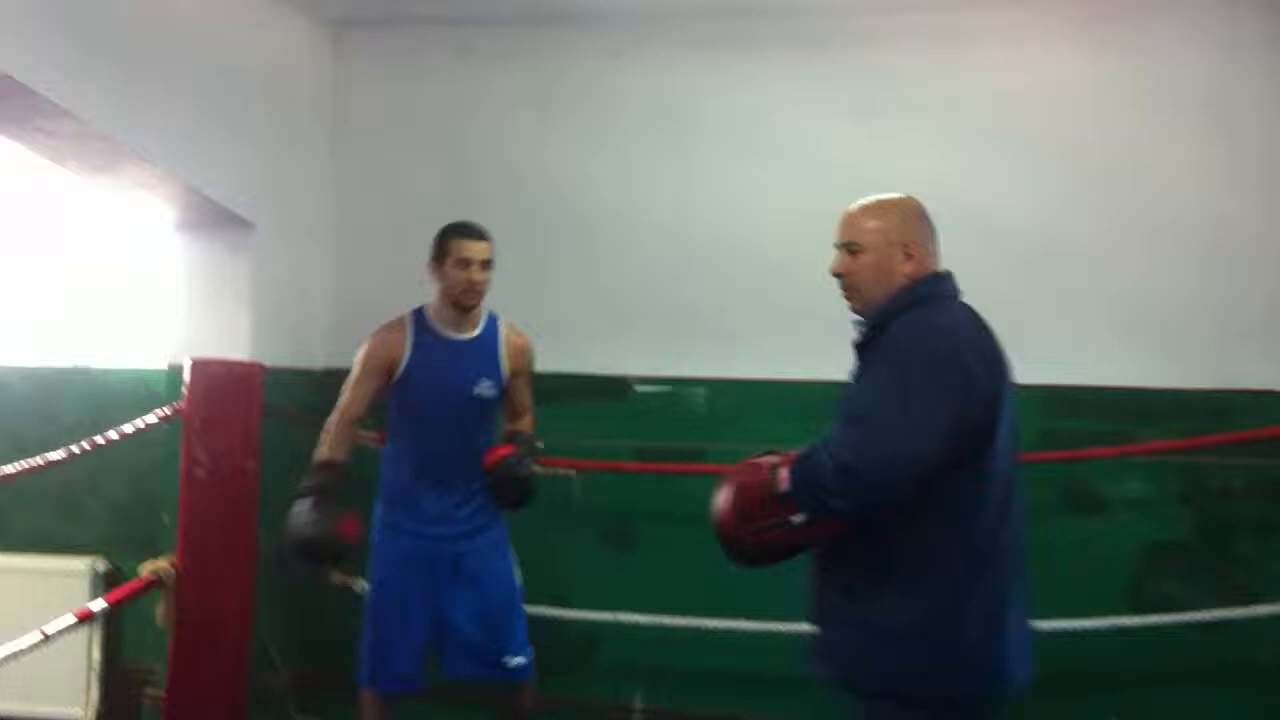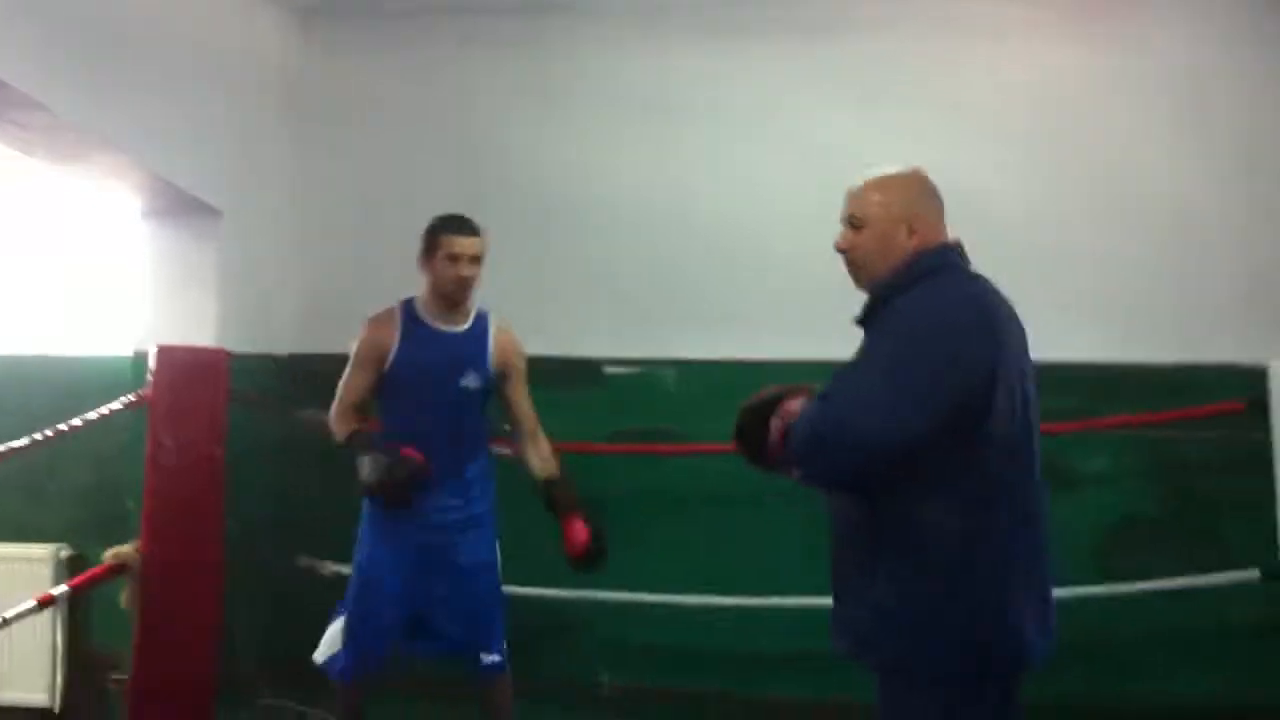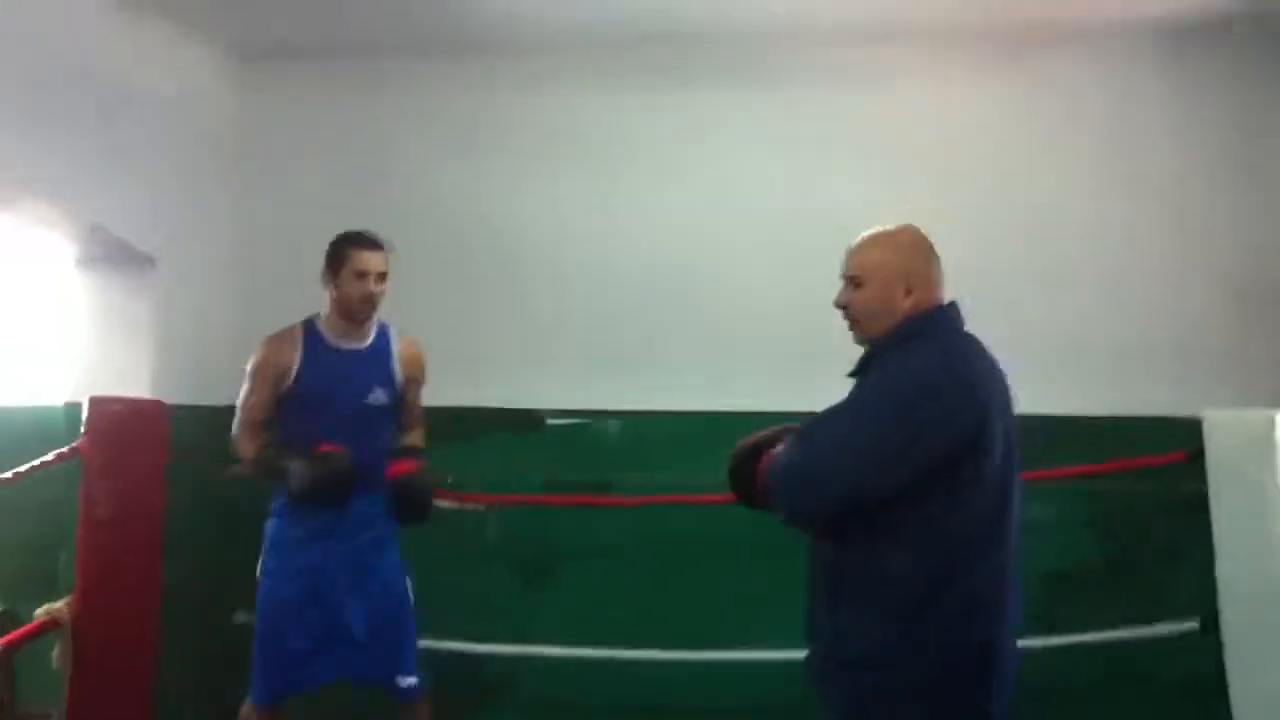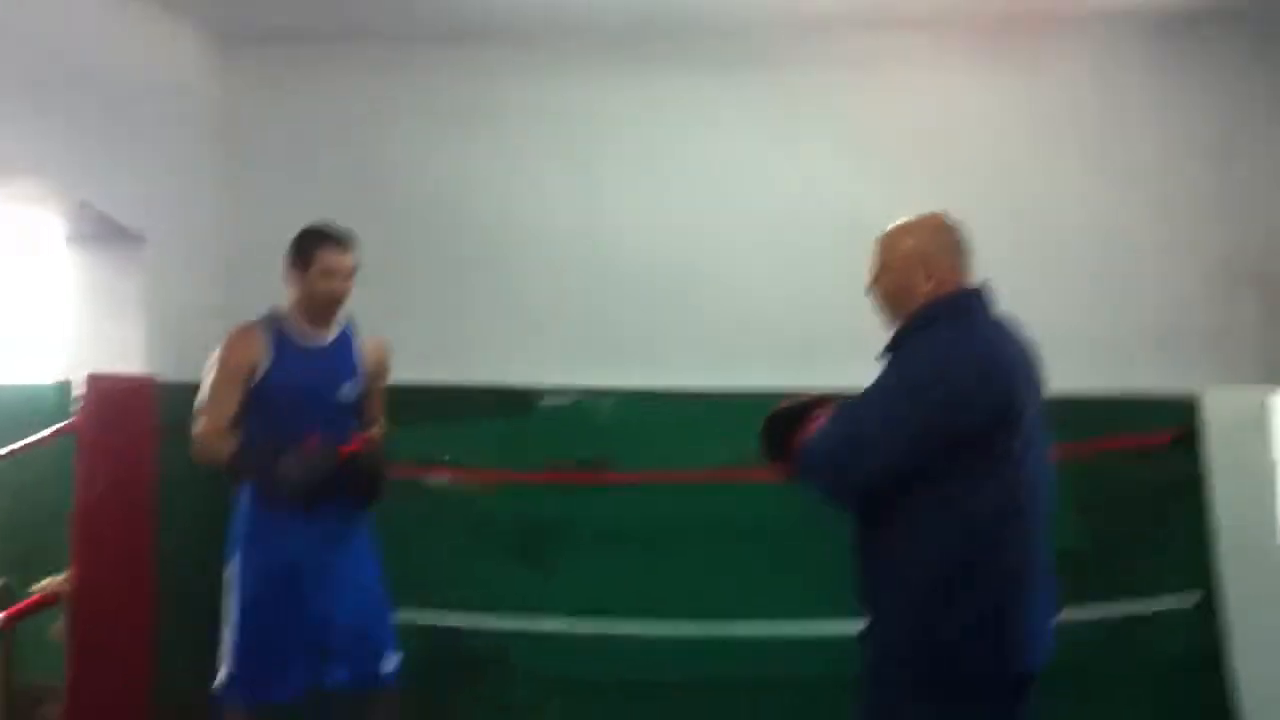
dt=0.3s
person 1, frame 1
left shoulder: (931, 341)
right shoulder: (923, 335)
left elbow: (864, 467)
right elbow: (886, 457)
left wrist: (780, 482)
right wrist: (806, 493)
left hip: (926, 632)
right hip: (932, 624)
person 1, frame 2
left shoulder: (934, 316)
right shoulder: (949, 306)
left elbow: (847, 440)
left wrist: (790, 429)
right wrist: (815, 415)
left hip: (946, 605)
right hip: (964, 596)
person 1, frame 3
left shoulder: (919, 374)
right shoulder: (954, 361)
left elbow: (817, 486)
left wrist: (777, 467)
right wrist: (806, 454)
left hip: (909, 651)
right hip: (948, 639)
person 1, frame 4
left shoulder: (944, 354)
right shoulder: (993, 345)
left elbow: (848, 466)
left wrist: (811, 440)
right wrist: (844, 427)
left hip: (941, 613)
right hip: (994, 608)
person 2, frame 1
left shoulder: (513, 347)
right shoulder: (394, 340)
right elbow: (343, 421)
left wrist: (518, 455)
right wrist: (316, 491)
left hip: (480, 527)
right hip: (405, 526)
left knee: (514, 671)
right knee: (385, 673)
person 2, frame 2
left shoulder: (500, 341)
right shoulder: (385, 331)
left elbow: (529, 431)
right elbow: (343, 413)
left wrist: (566, 506)
right wrist: (369, 454)
left hip: (466, 516)
right hip: (396, 510)
left knee: (490, 658)
right knee: (355, 656)
person 2, frame 3
left shoulder: (404, 355)
right shoulder: (283, 351)
right elbow: (245, 433)
left wrist: (413, 469)
right wrist: (287, 468)
left hip: (372, 537)
right hip: (298, 536)
person 2, frame 4
left shoulder: (368, 351)
right shoulder: (249, 345)
right elbow: (207, 437)
left wrist: (367, 459)
right wrist: (272, 465)
left hip: (343, 536)
right hip: (268, 536)
left knee: (378, 675)
